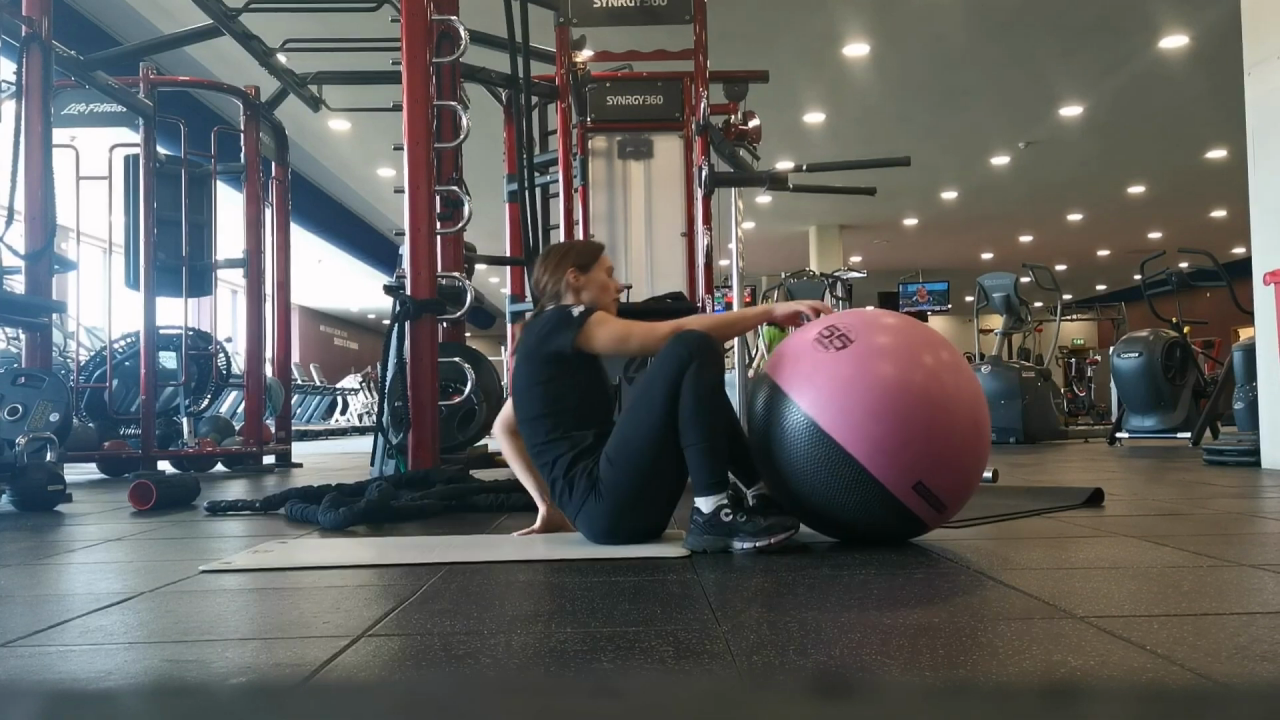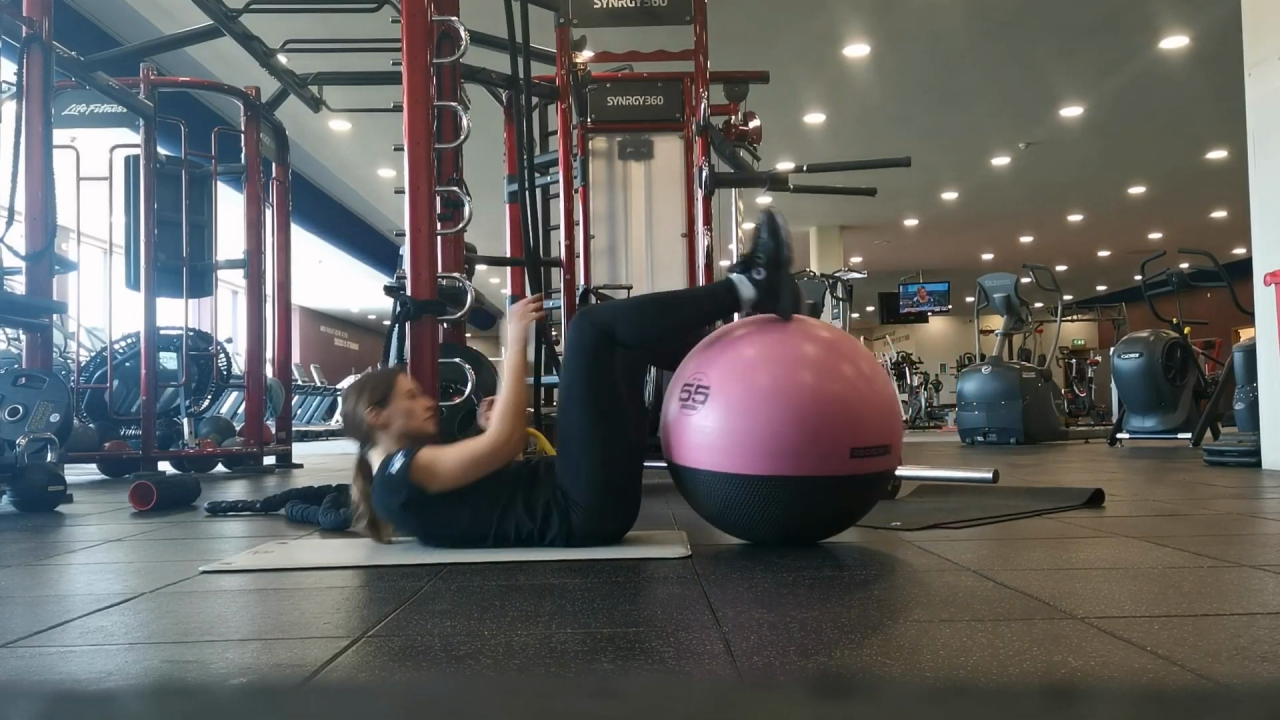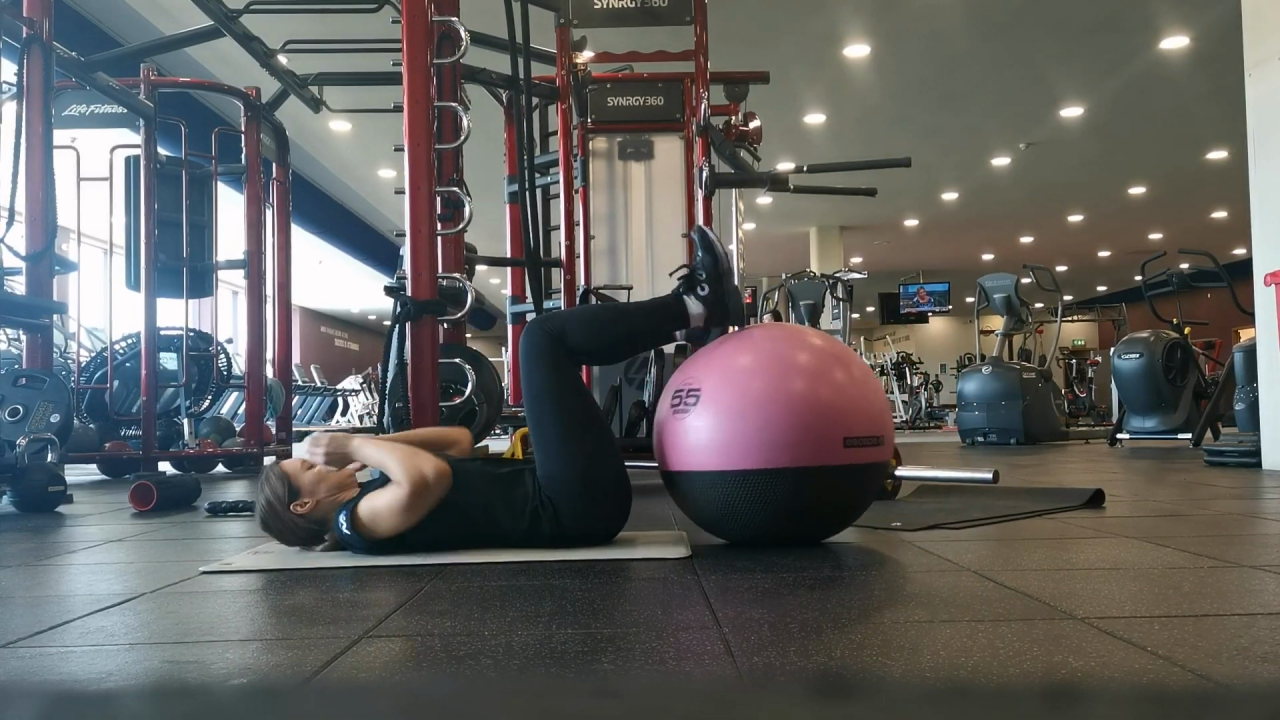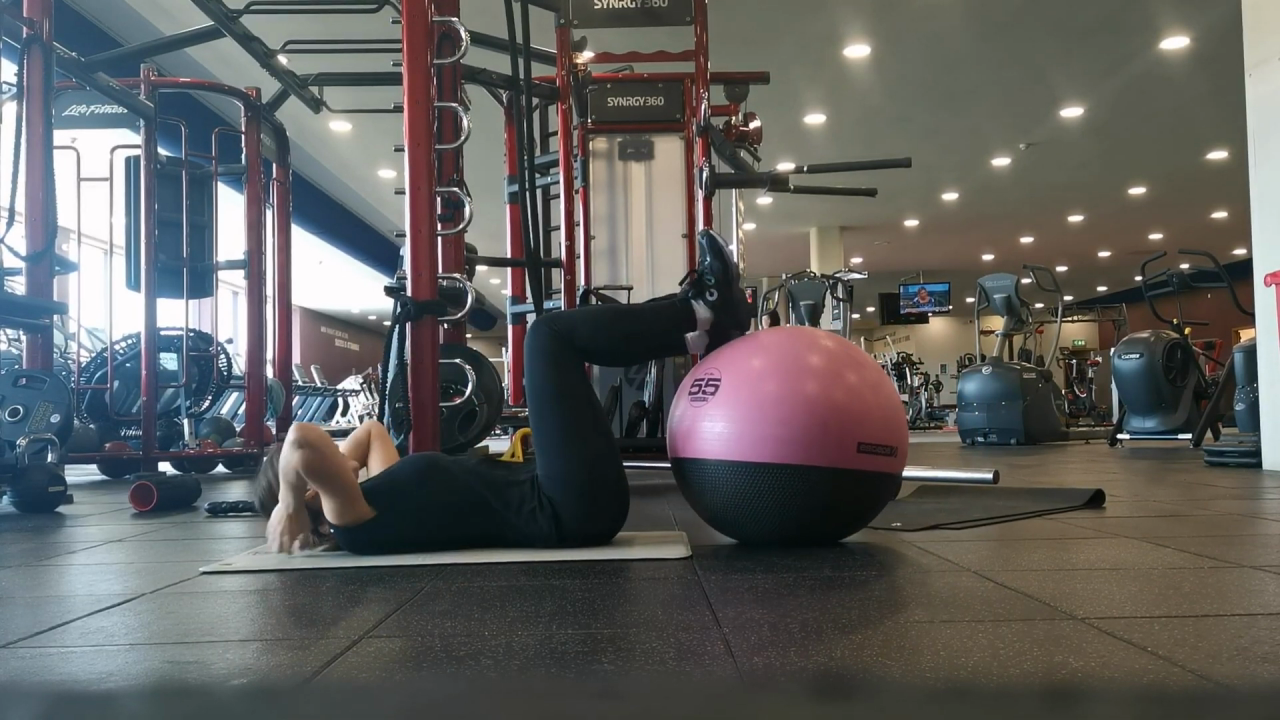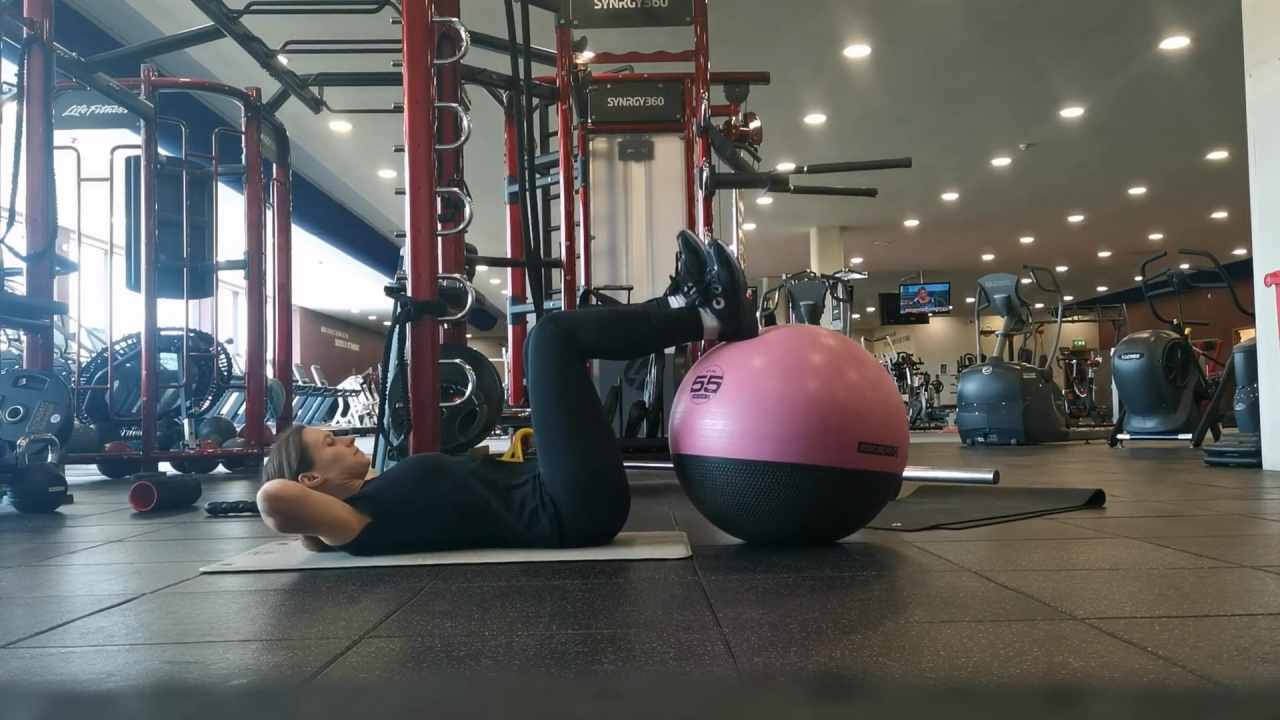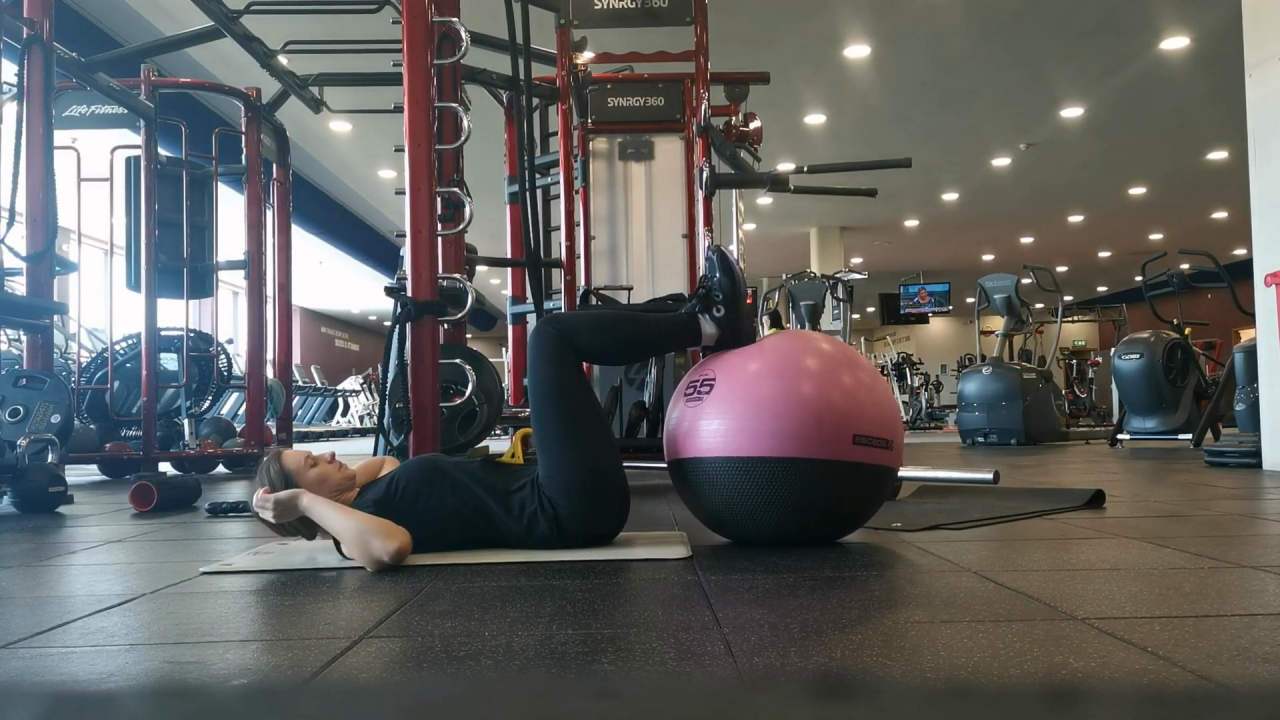
dt=0.7s
person 1, frame 1
right shoulder: (561, 324)
left elbow: (504, 429)
right elbow: (670, 334)
left wrist: (547, 503)
left hip: (599, 502)
right hip: (614, 509)
right knee: (692, 349)
right ankle: (712, 512)
person 1, frame 2
left shoulder: (401, 472)
right shoulder: (399, 473)
right elbow: (504, 443)
right wrist: (515, 342)
left hip: (583, 508)
right hip: (585, 517)
left knee: (624, 342)
right knee: (590, 326)
right ankle: (749, 290)
person 1, frame 3
left shoulder: (382, 495)
right shoulder: (361, 520)
left elbow: (461, 439)
right elbow: (430, 476)
left wrist: (376, 446)
right wrist: (355, 444)
left hip: (565, 501)
right hip: (577, 508)
left knee: (546, 342)
right knee: (543, 336)
left ankle: (687, 317)
right ankle: (698, 307)
person 1, frame 4
left shoulder: (375, 498)
right shoulder: (353, 522)
left elbow: (371, 428)
right elbow: (302, 438)
left wrist: (332, 464)
right wrist: (290, 502)
left hip: (566, 506)
right hip: (573, 511)
left knee: (560, 340)
right knee: (549, 333)
left ankle: (700, 334)
right ankle: (701, 312)
person 1, frame 5
left shoulder: (366, 500)
right shoulder: (353, 523)
right elbow: (272, 495)
right wrist: (303, 523)
left hip: (566, 505)
right hip: (572, 511)
left knee: (561, 339)
right knee: (553, 332)
left ankle: (680, 307)
right ankle: (709, 321)
person 1, frame 6
left shoulder: (363, 503)
right shoulder: (354, 534)
left elbow: (386, 463)
right elbow: (391, 548)
left wrist: (347, 480)
right wrist: (303, 498)
left hip: (563, 503)
right hip: (573, 511)
left knee: (559, 341)
right knee: (551, 334)
left ankle: (699, 324)
right ankle: (709, 327)
